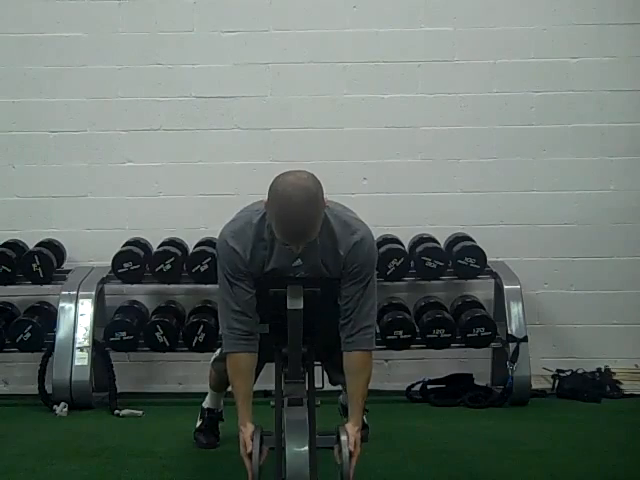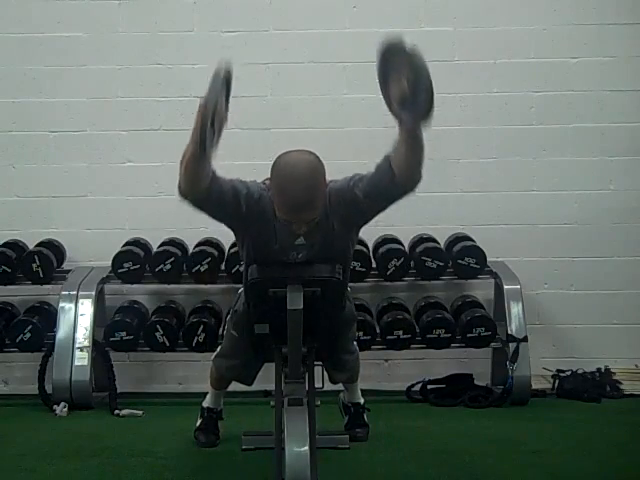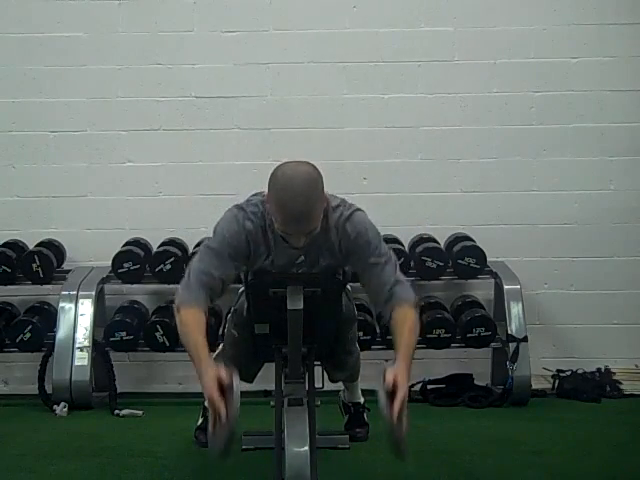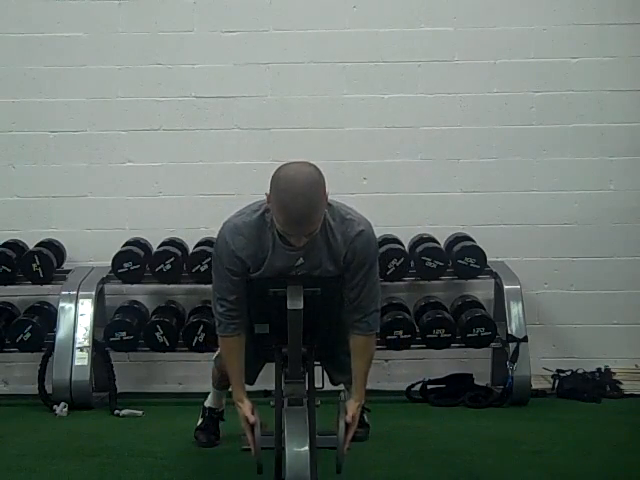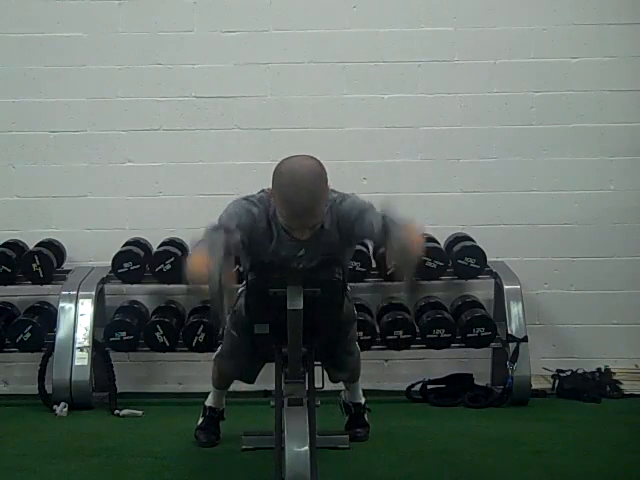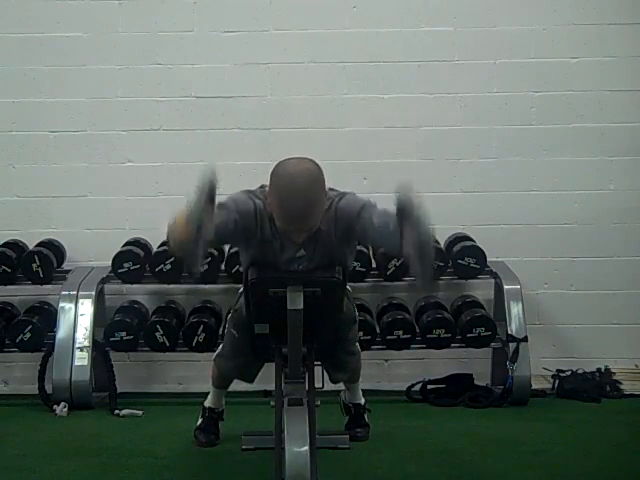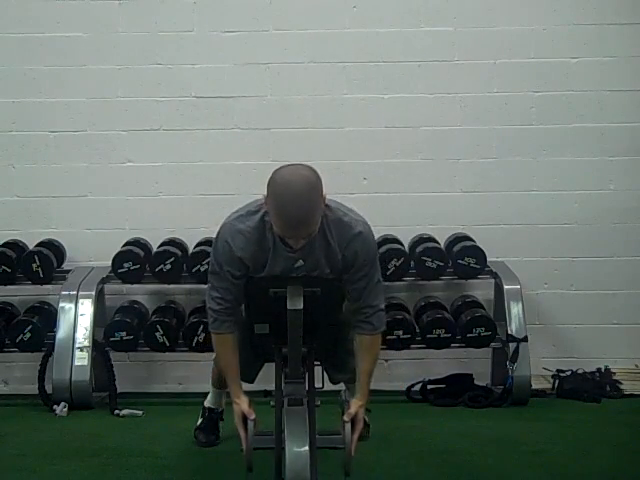
dt=0.7s
person 1, frame 1
left shoulder: (355, 238)
right shoulder: (237, 238)
left elbow: (358, 332)
right elbow: (239, 332)
left wrist: (354, 419)
right wrist: (245, 421)
right hip: (259, 307)
right knee: (228, 358)
left ankle: (348, 404)
right ankle: (211, 407)
person 1, frame 2
left shoulder: (346, 202)
right shoulder: (249, 205)
left elbow: (404, 178)
right elbow: (193, 189)
left wrist: (408, 119)
right wrist: (203, 133)
left knee: (345, 365)
right knee: (228, 365)
left ankle: (353, 401)
right ankle: (211, 407)
person 1, frame 3
left shoulder: (350, 223)
right shoulder: (242, 221)
left elbow: (396, 292)
right elbow: (190, 294)
left wrist: (402, 366)
right wrist: (205, 369)
left knee: (345, 360)
right knee: (229, 360)
left ankle: (353, 400)
right ankle: (211, 406)
person 1, frame 4
left shoulder: (356, 234)
right shoulder: (236, 235)
left elbow: (363, 318)
right elbow: (229, 317)
left wrist: (357, 396)
right wrist: (240, 396)
left knee: (347, 361)
right knee: (230, 360)
left ankle: (351, 399)
right ankle: (213, 406)
person 1, frame 5
left shoulder: (346, 210)
right shoulder: (246, 213)
left elbow: (390, 229)
right elbow: (202, 256)
left wrist: (405, 242)
right wrist: (213, 270)
left knee: (346, 361)
right knee: (229, 361)
left ankle: (354, 401)
right ankle: (214, 406)
person 1, frame 6
left shoulder: (346, 209)
right shoulder: (247, 208)
left elbow: (395, 235)
right elbow: (180, 237)
left wrist: (412, 228)
right wrist: (194, 225)
left knee: (347, 360)
right knee: (230, 361)
left ankle: (354, 402)
right ankle: (213, 407)
person 1, frame 7
left shoulder: (354, 234)
right shoulder: (236, 234)
left elbow: (368, 315)
right elbow: (222, 315)
left wrist: (362, 395)
right wrist: (236, 393)
left knee: (346, 362)
right knee: (229, 359)
left ankle: (349, 397)
right ankle: (213, 406)
